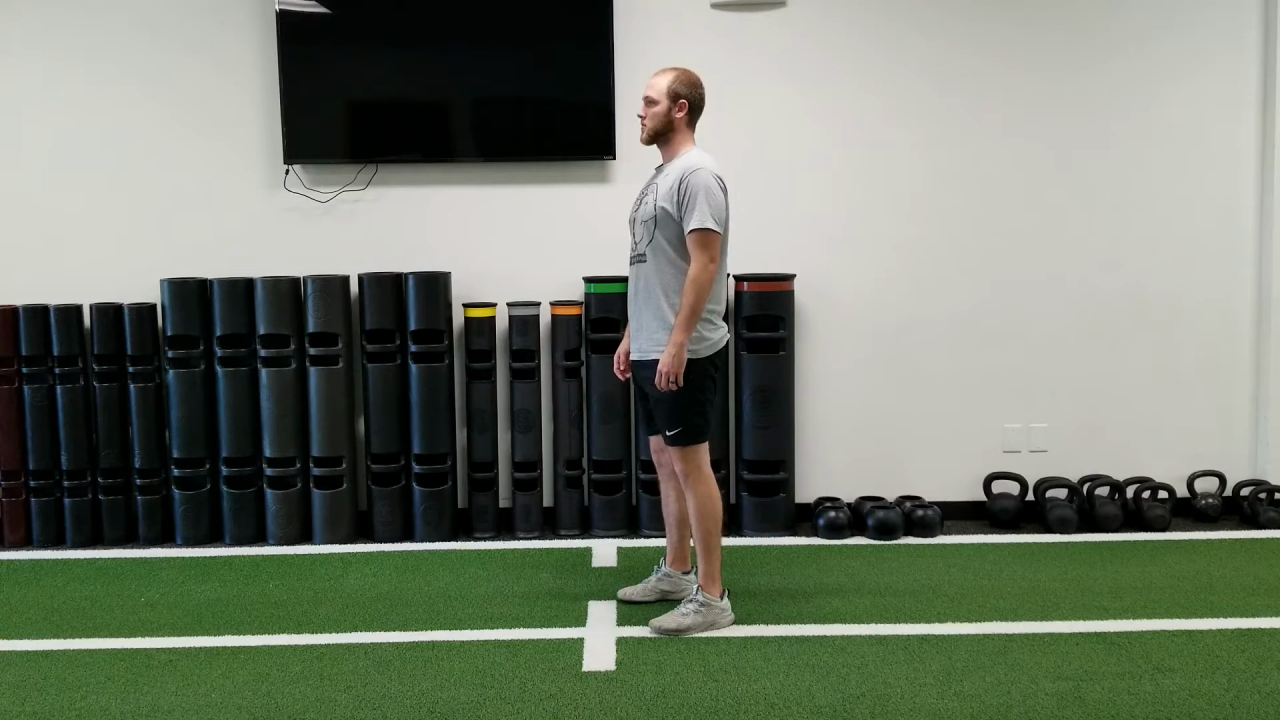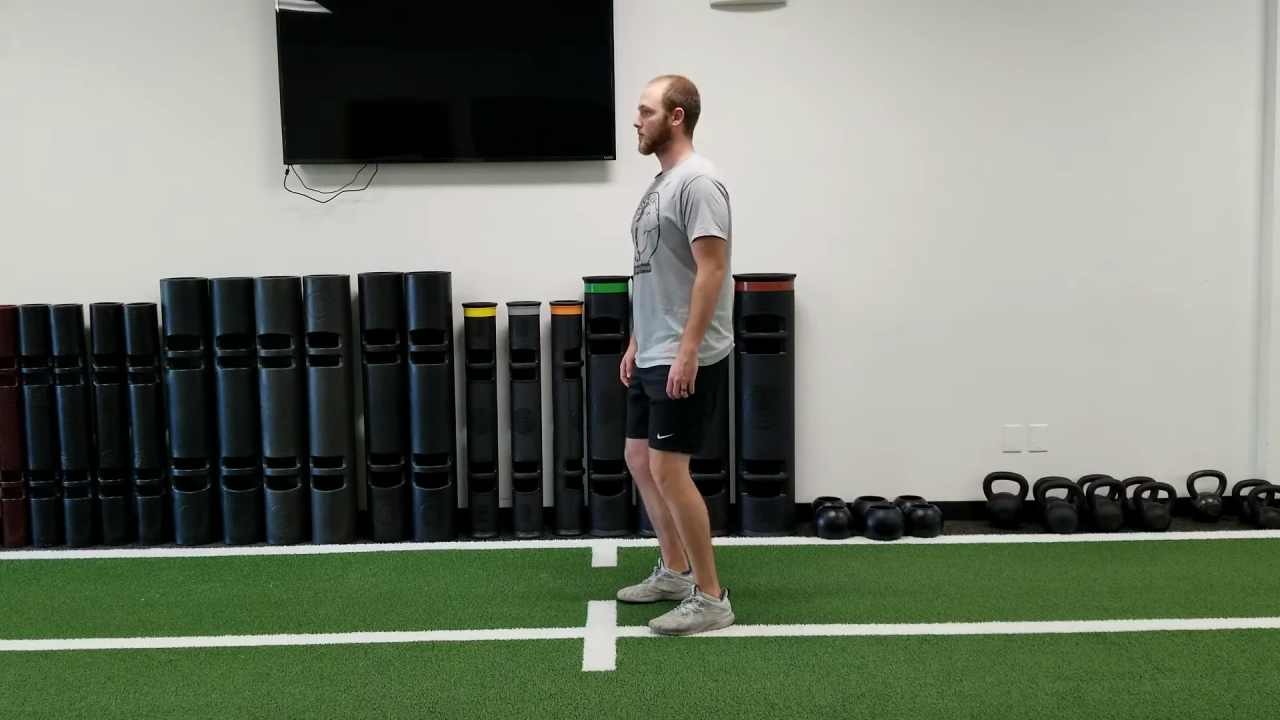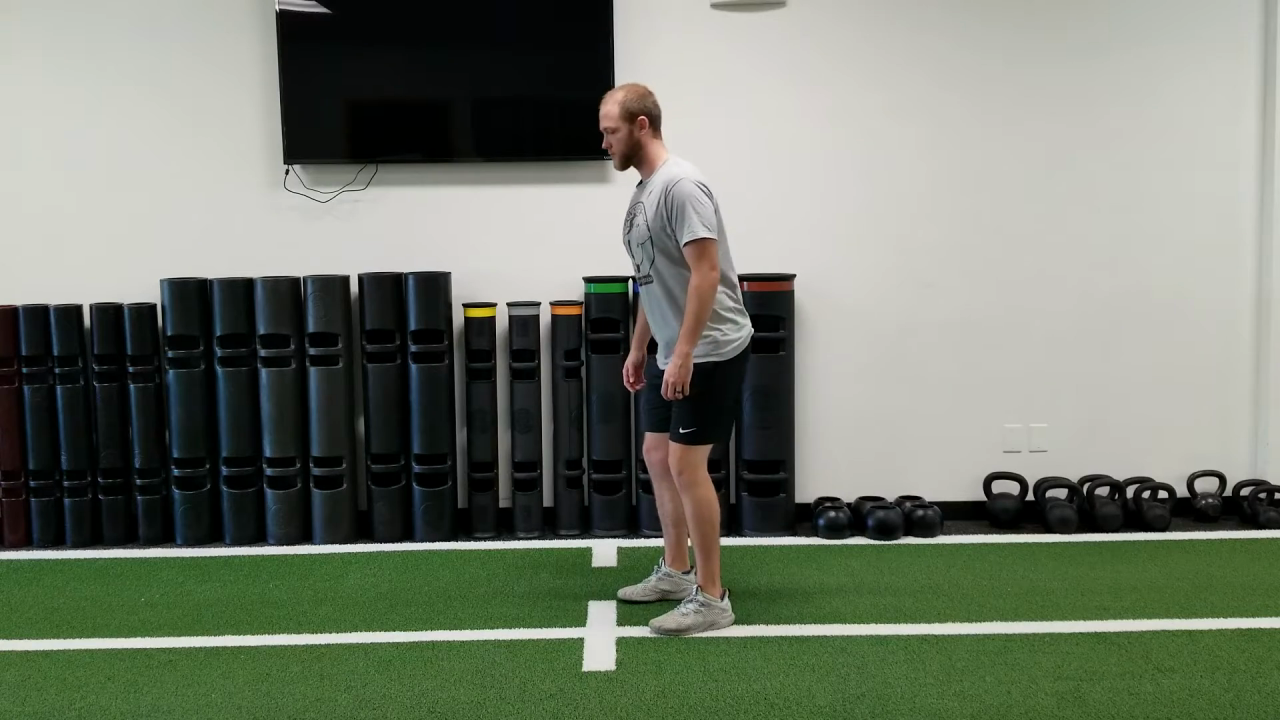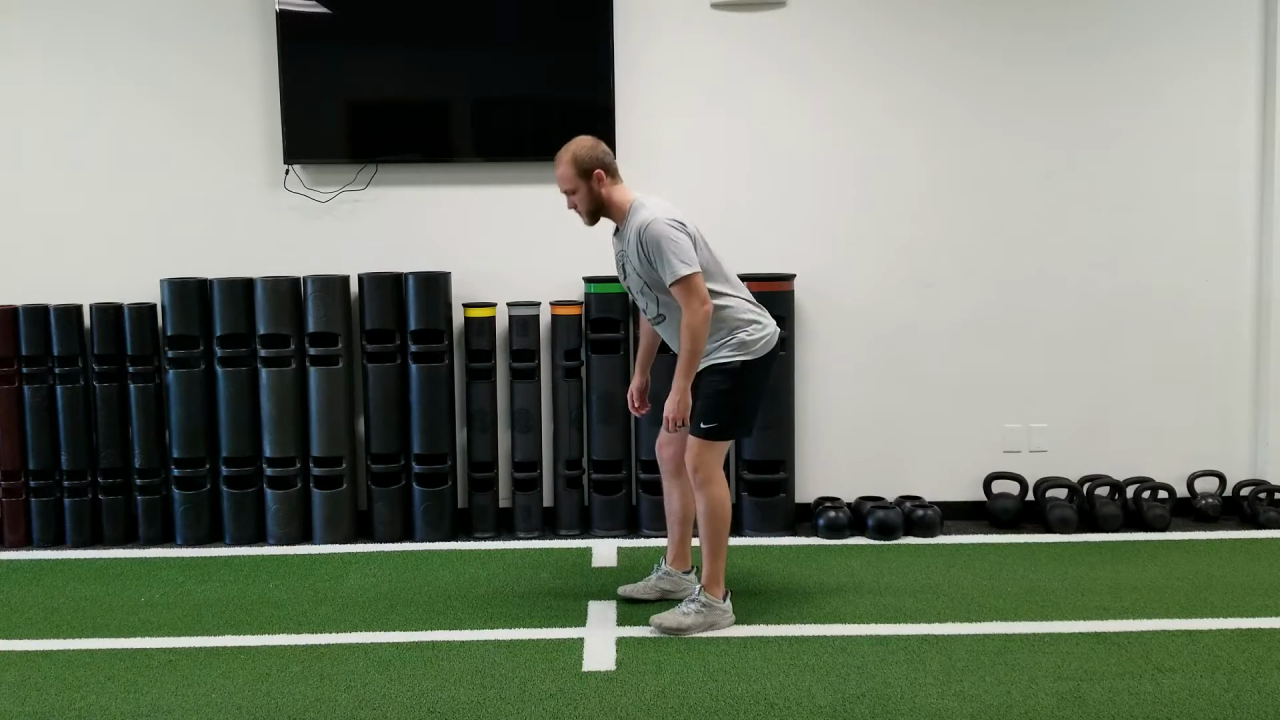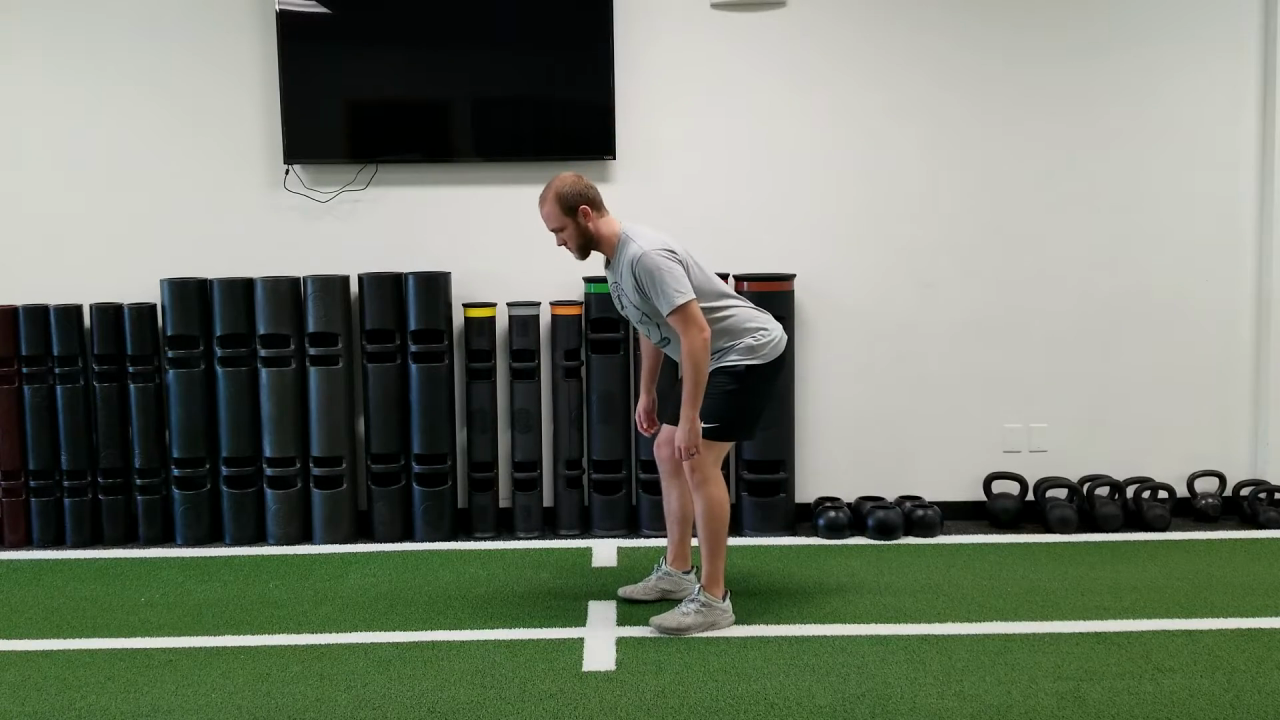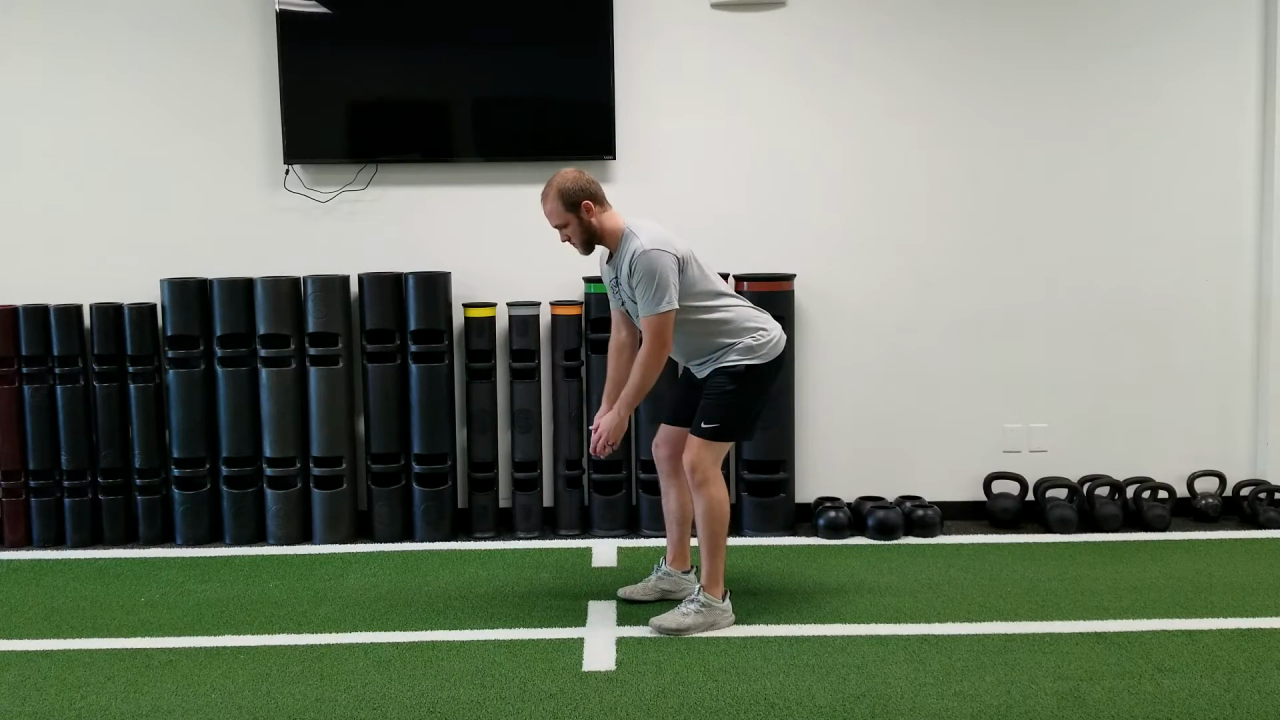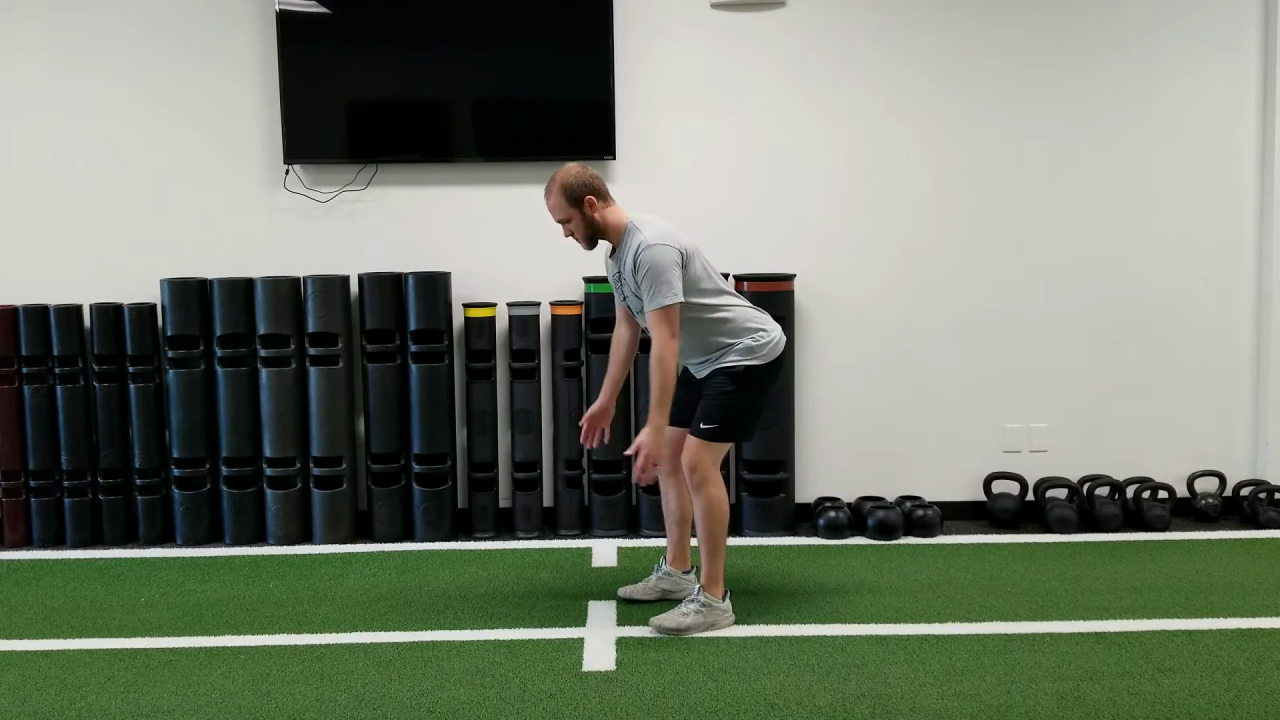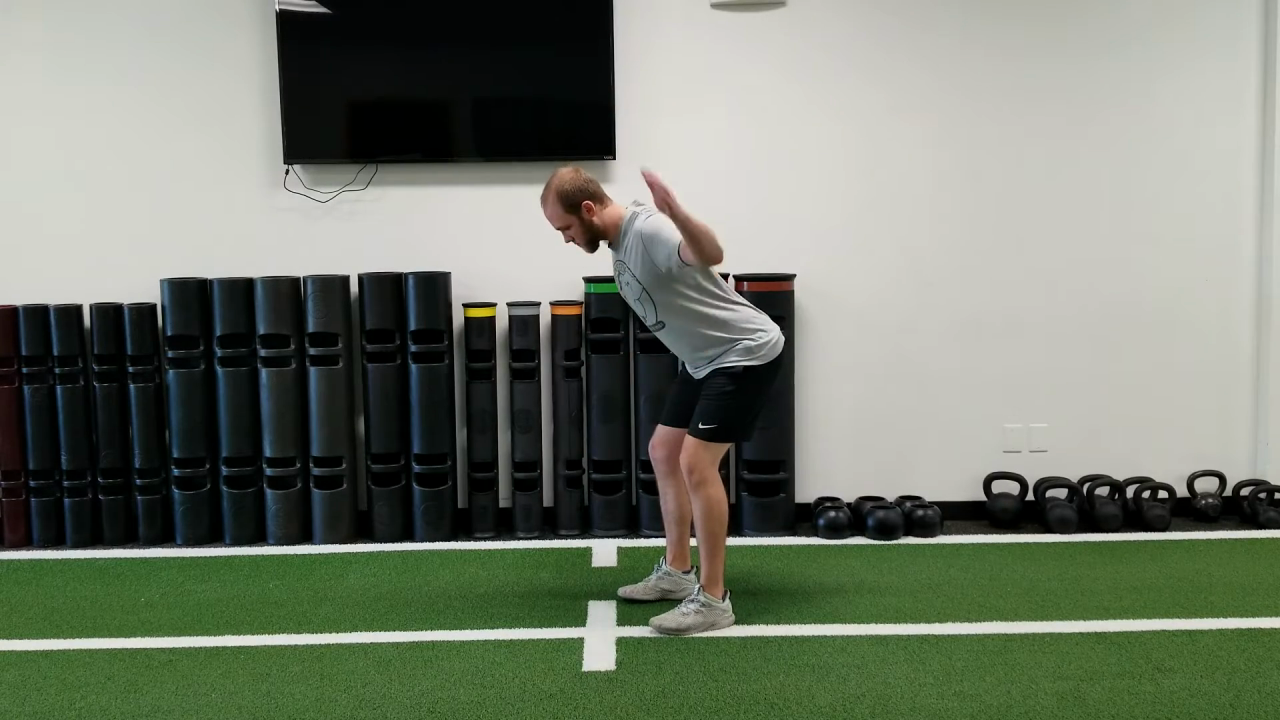
dt=0.5s
person 1, frame 1
left shoulder: (696, 174)
right shoulder: (662, 175)
left elbow: (704, 263)
left wrist: (677, 344)
right wrist: (631, 338)
left hip: (683, 353)
right hip: (651, 351)
left knee: (690, 465)
right knee: (666, 462)
left ankle: (711, 597)
right ankle: (676, 573)
person 1, frame 2
left shoulder: (697, 182)
right shoulder: (661, 183)
left elbow: (711, 270)
left wrist: (688, 351)
right wrist: (635, 346)
left hip: (685, 360)
right hip: (653, 357)
left knee: (668, 471)
right knee: (639, 460)
left ankle: (710, 597)
right ankle: (674, 571)
person 1, frame 3
left shoulder: (679, 184)
right shoulder: (644, 190)
left elbow: (705, 272)
left wrist: (684, 354)
right wrist: (638, 348)
left hip: (710, 352)
right hip: (677, 352)
left knee: (685, 465)
right knee: (657, 456)
left ankle: (711, 598)
right ankle: (675, 572)
person 1, frame 4
left shoulder: (653, 224)
right shoulder: (625, 230)
left elbow: (698, 305)
right elbow: (653, 308)
left wrist: (681, 388)
right wrist: (640, 373)
left hip: (740, 346)
right hip: (711, 350)
left knee: (700, 462)
right knee: (669, 453)
left ankle: (713, 598)
right ankle: (676, 570)
person 1, frame 5
left shoulder: (645, 255)
right shoulder: (616, 260)
left elbow: (696, 335)
right elbow: (652, 329)
left wrist: (691, 419)
right wrist: (648, 394)
left hip: (750, 351)
right hip: (717, 354)
left knee: (697, 460)
right knee: (666, 452)
left ankle: (712, 598)
right ankle: (677, 572)
person 1, frame 6
left shoulder: (647, 253)
right shoulder: (612, 258)
left elbow: (657, 347)
right elbow: (624, 336)
left wrist: (621, 415)
right wrist: (605, 407)
left hip: (749, 352)
right hip: (710, 357)
left knee: (698, 463)
right knee: (666, 452)
left ankle: (713, 598)
right ankle: (677, 571)
person 1, frame 7
left shoulder: (651, 247)
right shoulder: (616, 255)
left elbow: (666, 342)
right elbow: (627, 326)
left wrist: (656, 425)
right wrist: (606, 399)
left hip: (748, 352)
right hip: (710, 356)
left knee: (698, 463)
right knee: (669, 459)
left ankle: (712, 599)
right ankle: (676, 572)
person 1, frame 8
left shoulder: (648, 228)
right shoulder: (621, 238)
left elbow: (711, 254)
left wrist: (674, 209)
left hip: (745, 353)
right hip: (705, 358)
left knee: (696, 464)
right knee: (663, 452)
left ankle: (712, 598)
right ankle: (677, 572)
